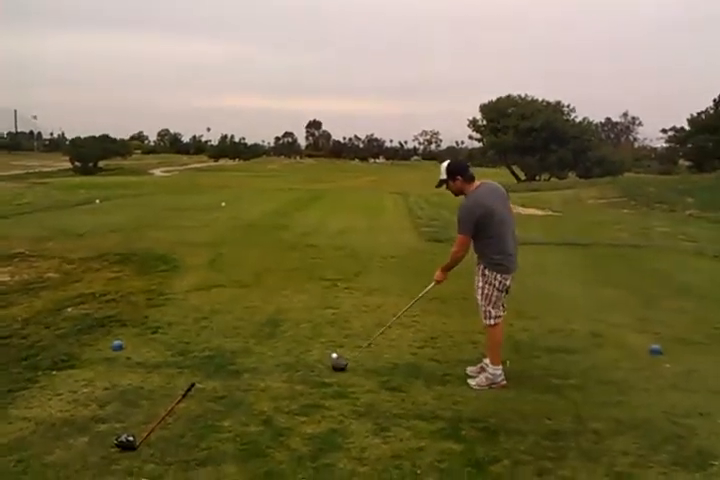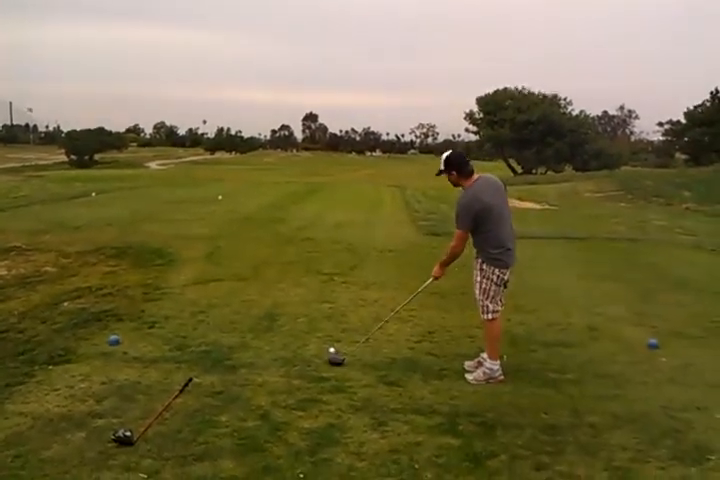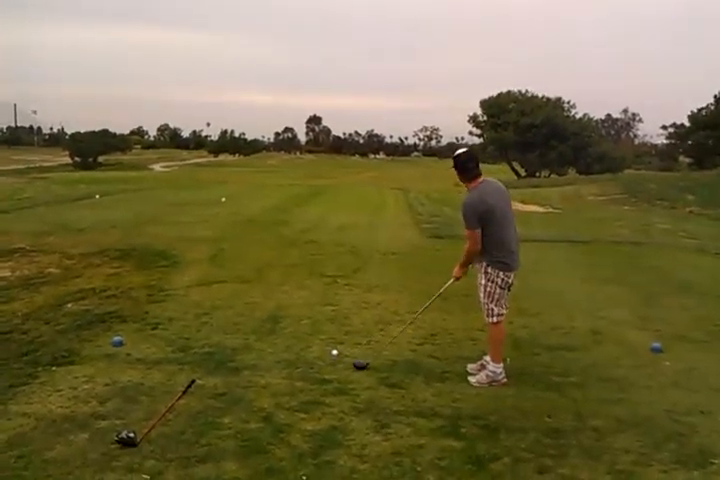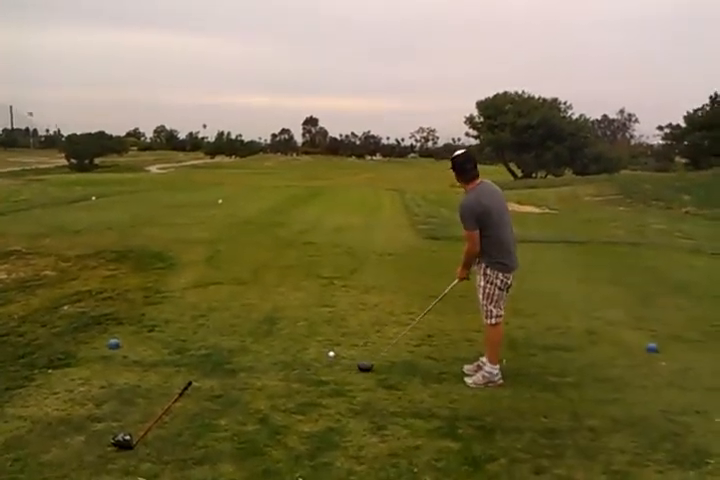
dt=0.3s
person 1, frame 1
left shoulder: (469, 206)
right shoulder: (495, 187)
left elbow: (460, 250)
right elbow: (507, 218)
left wrist: (443, 271)
left hip: (493, 266)
right hip: (505, 259)
left knee: (492, 318)
right knee: (493, 316)
left ankle: (495, 373)
right ankle: (490, 362)
person 1, frame 2
left shoulder: (467, 201)
right shoulder: (493, 180)
left elbow: (458, 245)
left wrist: (441, 266)
left hip: (491, 260)
right hip: (502, 253)
left knee: (490, 313)
right knee: (490, 311)
left ankle: (492, 367)
right ankle: (488, 356)
person 1, frame 3
left shoulder: (472, 202)
right shoulder: (496, 185)
left elbow: (474, 245)
left wrist: (462, 267)
left hip: (495, 263)
right hip: (505, 257)
left knee: (494, 316)
right knee: (493, 314)
left ankle: (496, 370)
right ankle: (491, 360)
person 1, frame 4
left shoulder: (469, 203)
right shoulder: (490, 187)
left elbow: (473, 247)
left wrist: (464, 268)
right wrist: (472, 264)
left hip: (494, 265)
right hip: (501, 259)
left knee: (493, 317)
right knee: (490, 315)
left ankle: (492, 371)
right ankle: (488, 360)
